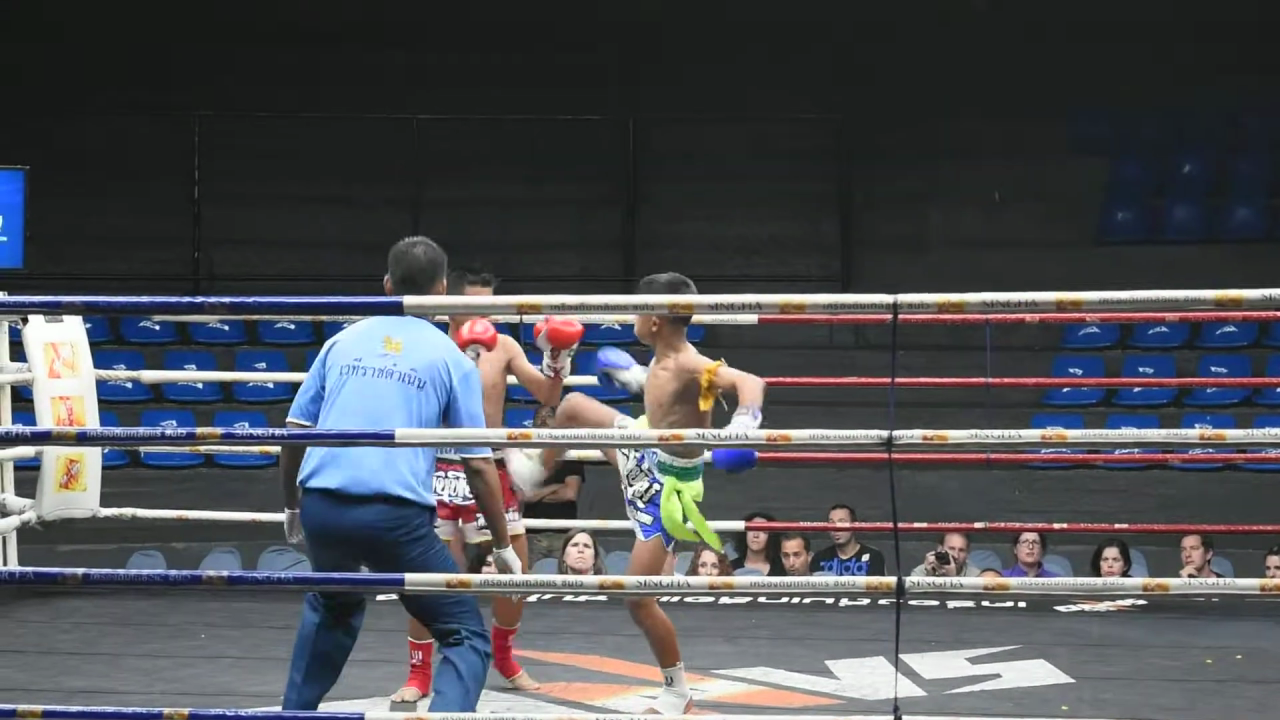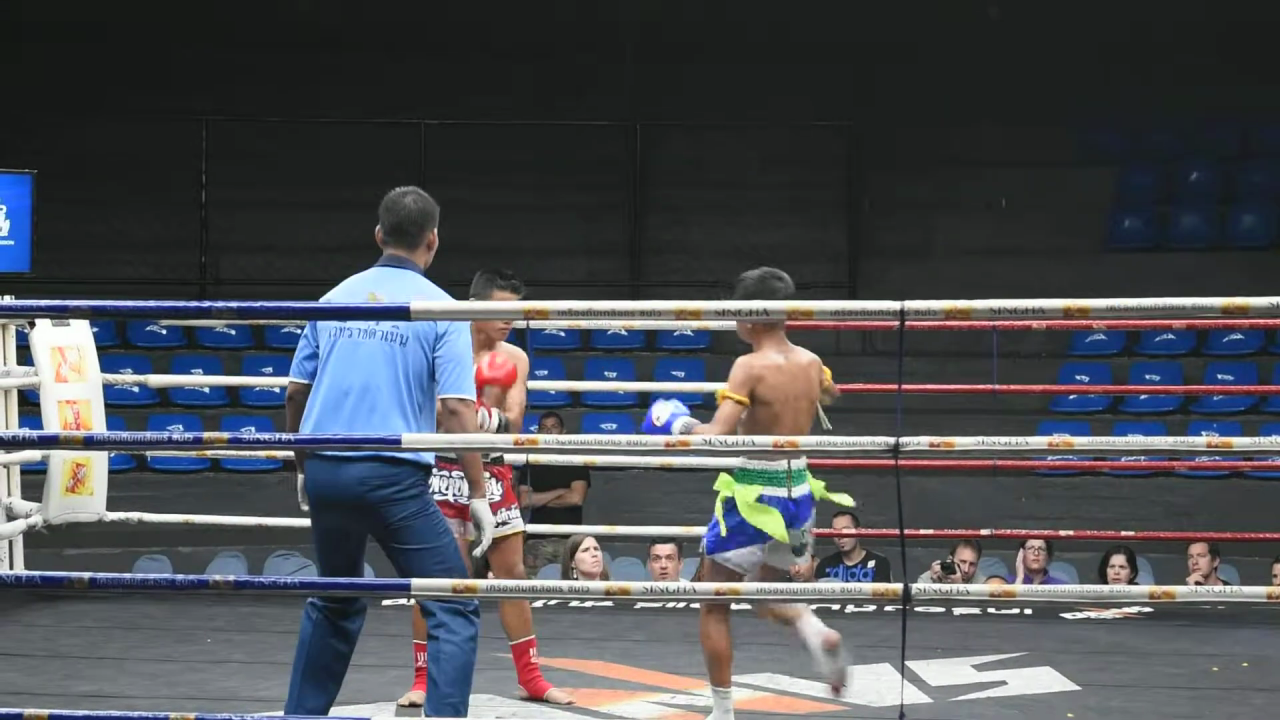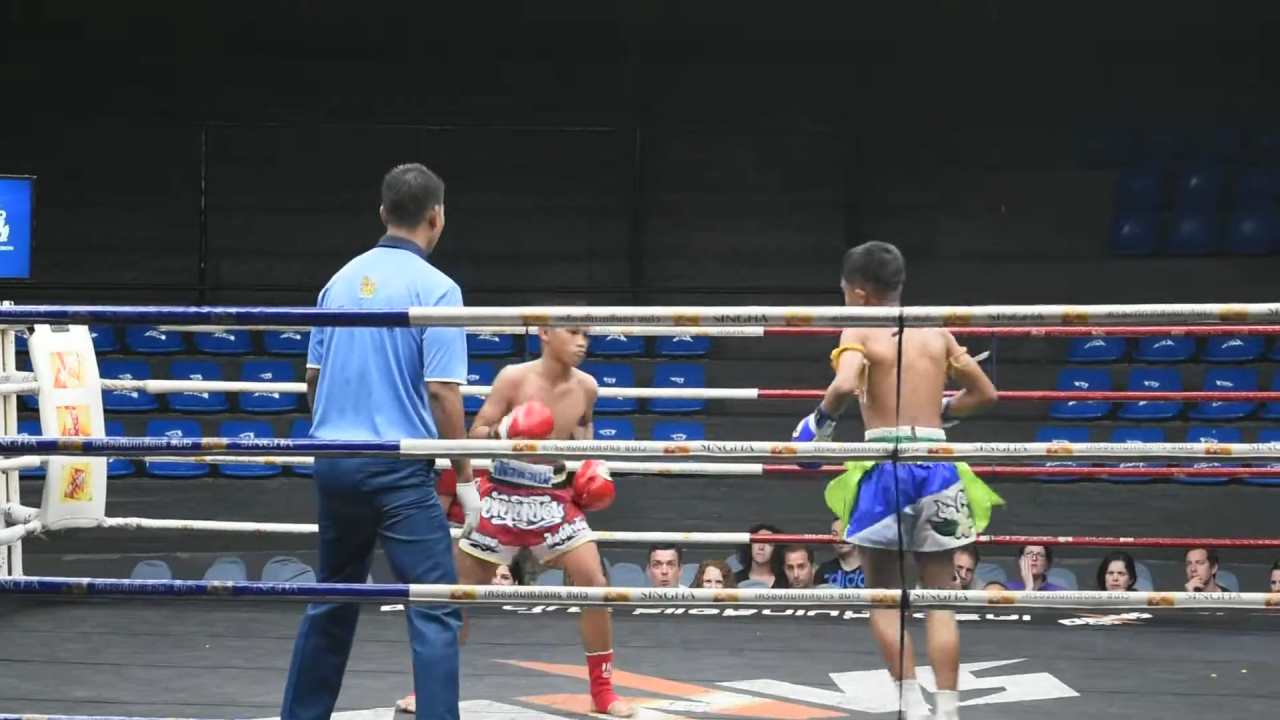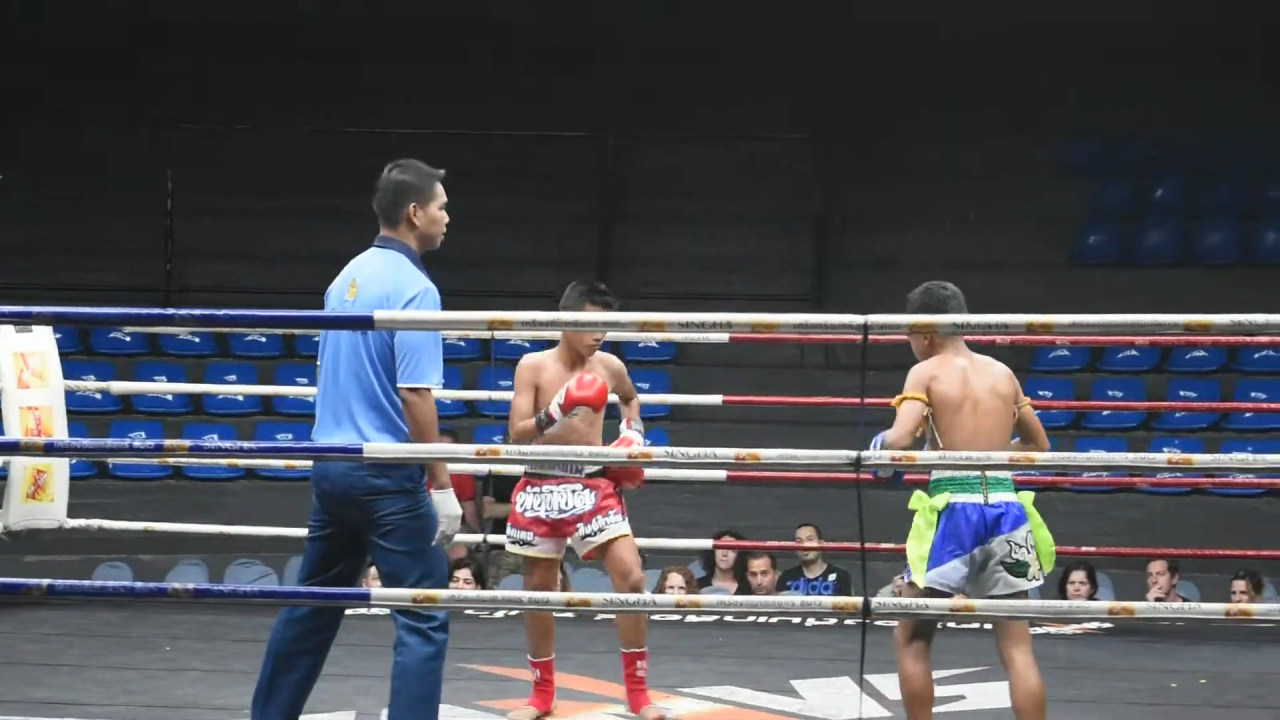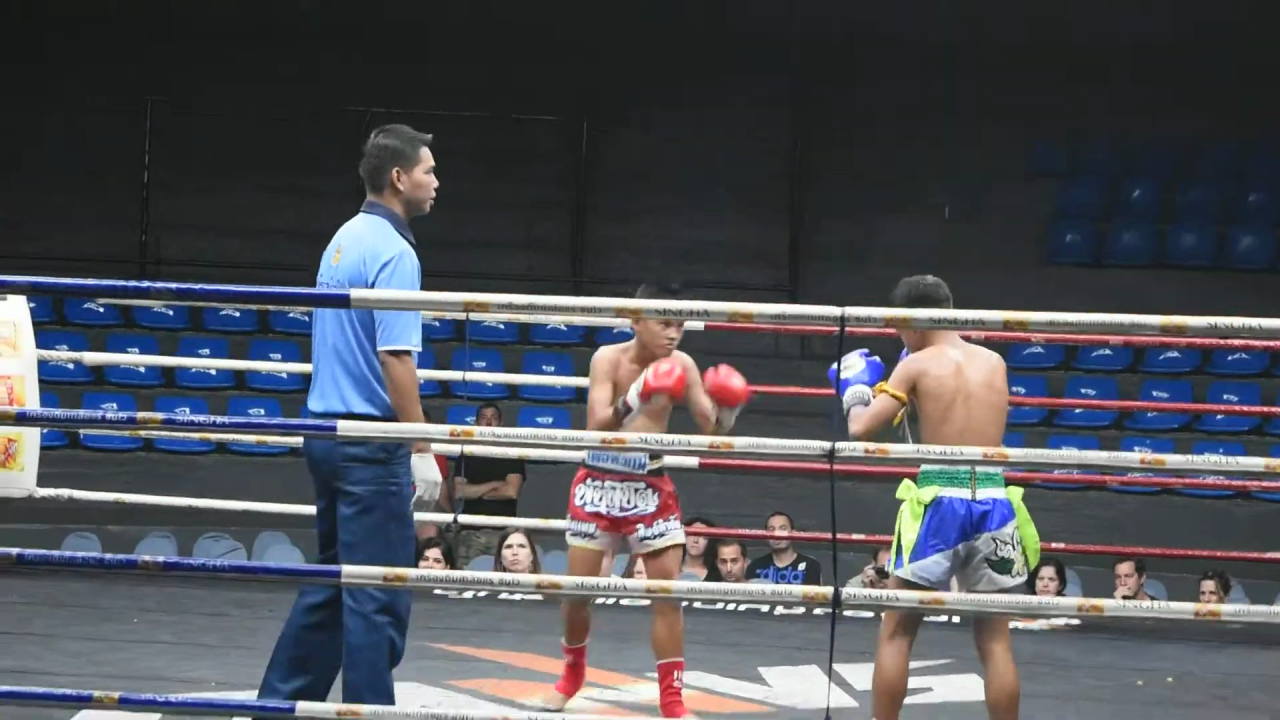
dt=0.4s
person 1, frame 1
left shoulder: (343, 340)
right shoulder: (452, 359)
left elbow: (294, 433)
right elbow: (478, 462)
left wrist: (293, 505)
right wrist: (503, 542)
left hip: (323, 507)
right hip: (395, 515)
left knee: (332, 605)
right knee: (466, 636)
left ankle: (296, 713)
person 1, frame 2
left shoulder: (335, 296)
right shoulder: (440, 308)
left elbow: (296, 393)
right elbow: (456, 411)
left wrist: (303, 467)
right wrist: (478, 495)
left hip: (326, 473)
right hip: (393, 477)
left knee: (334, 601)
right knee: (453, 611)
person 1, frame 3
left shoulder: (341, 279)
right shoulder: (435, 288)
left elbow: (314, 376)
right elbow: (442, 392)
right wrist: (465, 477)
left hip: (333, 462)
right hip: (397, 469)
left knee: (331, 601)
right knee: (434, 610)
person 1, frame 4
left shoulder: (347, 276)
right shoulder: (414, 288)
right elbow: (416, 397)
right wrist: (441, 485)
left hip: (330, 464)
right hip: (386, 474)
left knee: (312, 603)
right knee: (423, 618)
person 1, frame 5
left shoulder: (344, 241)
right shoulder: (393, 250)
right elbow: (395, 359)
right wrist: (420, 450)
left hip: (326, 430)
right hip: (368, 443)
left knee: (331, 582)
right knee: (376, 597)
left ankle: (282, 705)
person 2, frame 1
left shoulder: (690, 367)
right shoulder: (664, 359)
left elbow: (751, 384)
left wrist: (743, 426)
right wrist: (631, 375)
left hip: (668, 487)
right hip: (649, 453)
left knee: (639, 599)
right knee: (572, 405)
right ankle: (530, 469)
person 2, frame 2
left shoulder: (748, 367)
right shoulder: (810, 362)
left elbow: (716, 437)
right elbow: (830, 396)
left wrist: (678, 423)
left hip: (752, 495)
right hip: (797, 493)
left knee: (713, 608)
right knee: (768, 597)
right ankle: (816, 632)
person 2, frame 3
left shoulder: (858, 334)
right shoulder: (938, 335)
left elbow: (844, 386)
right elbow: (985, 393)
left wrist: (818, 424)
left hip: (887, 472)
right hip: (937, 469)
left knee: (882, 600)
right knee: (939, 602)
person 2, frame 4
left shoulder: (925, 373)
right shoulder: (1003, 374)
left elbow: (900, 438)
right elbow: (1039, 446)
left wrist: (881, 453)
left hip: (954, 510)
right hip: (1006, 507)
left knee: (911, 638)
right knee: (1016, 645)
person 2, frame 5
left shoulder: (915, 365)
right shoulder: (995, 363)
left elbow: (861, 431)
left wrist: (854, 389)
left hip: (941, 503)
right hip: (995, 504)
left knee: (896, 633)
right knee: (994, 637)
person 3, frame 1
left shoulder: (504, 347)
left elbow: (550, 395)
left wrist: (558, 355)
right wrist: (463, 353)
left hip: (493, 474)
right hip: (445, 475)
left knee: (517, 569)
left ankle: (504, 656)
right ankle: (418, 674)
person 3, frame 2
left shoulder: (514, 356)
left elbow: (514, 421)
left wrist: (491, 417)
right wrist: (472, 383)
left hip: (492, 475)
right hip: (443, 473)
left knee: (512, 576)
left ankle: (531, 678)
right ankle: (423, 679)
person 3, frame 3
left shoulder: (587, 386)
right shoulder: (514, 378)
right elbow: (477, 435)
left wrist: (592, 465)
right wrist: (506, 433)
left hip: (556, 499)
right hip: (505, 494)
left knee: (596, 587)
right knee: (465, 591)
person 3, frame 4
left shoulder: (611, 367)
right shoulder: (532, 366)
left elbow: (630, 400)
right elbow: (518, 434)
left wrist: (632, 436)
right wrist: (559, 408)
left hip: (595, 489)
right hip: (541, 488)
left knee: (631, 581)
right knee: (538, 595)
person 3, frame 5
left shoulder: (682, 364)
right shoulder: (608, 358)
left elbow: (711, 428)
right elbow: (596, 424)
left wrist: (727, 408)
right wrist: (635, 398)
left hip: (651, 485)
right hip: (599, 482)
left knee: (667, 592)
right ankle: (572, 673)
